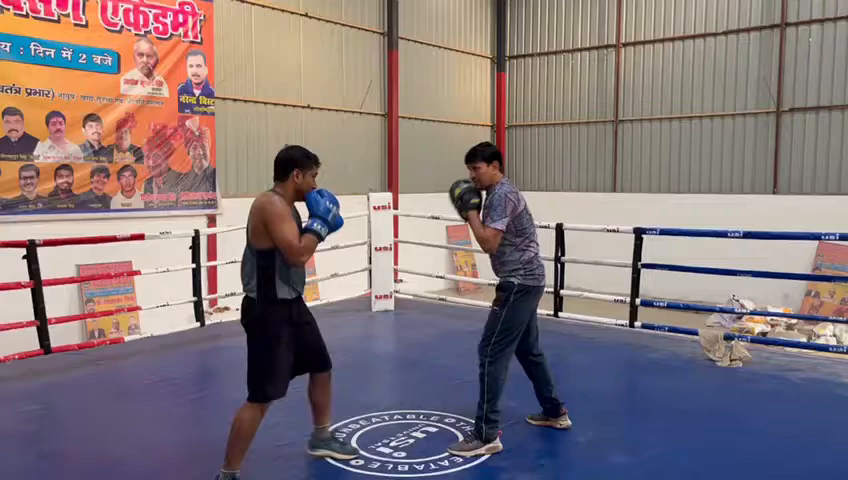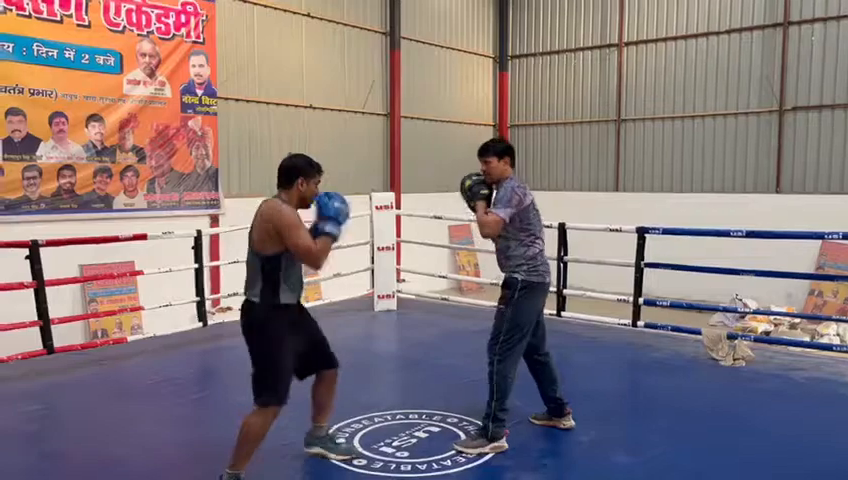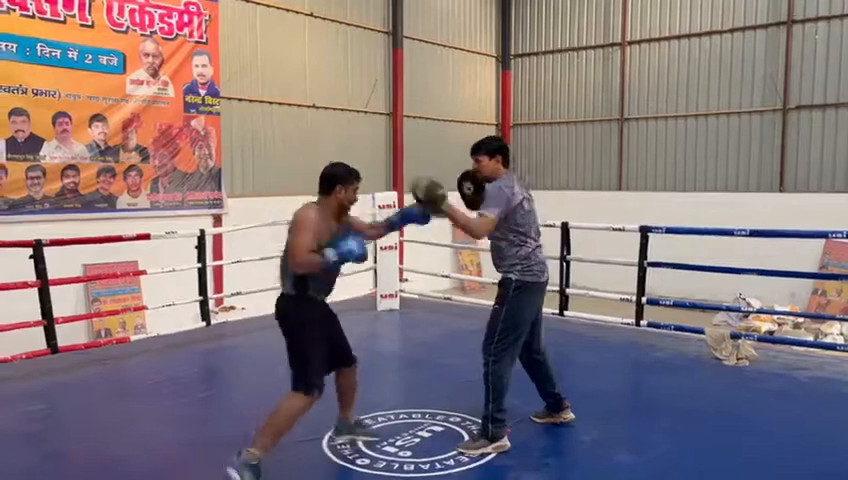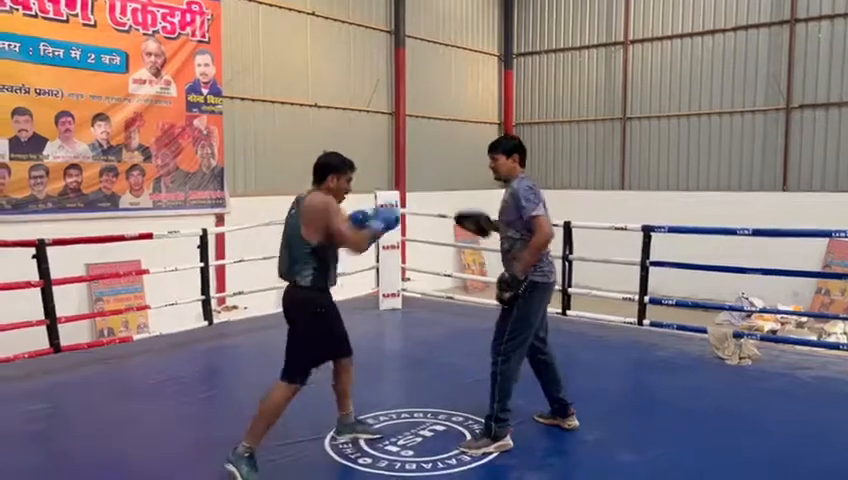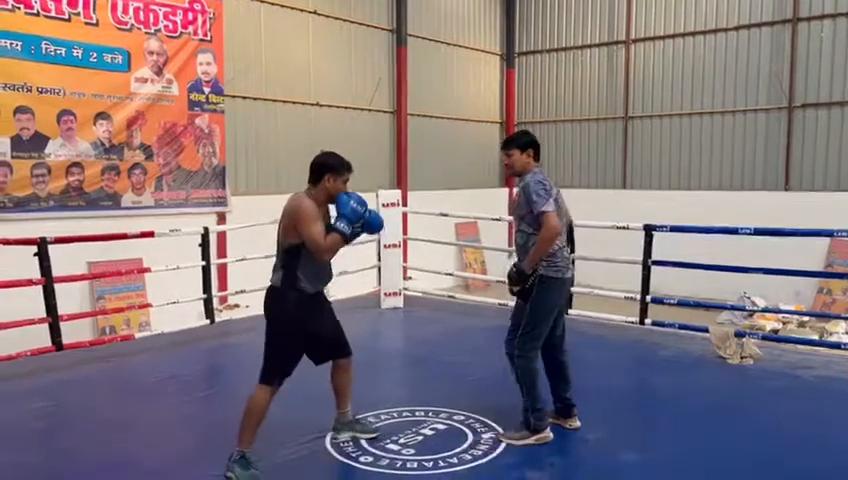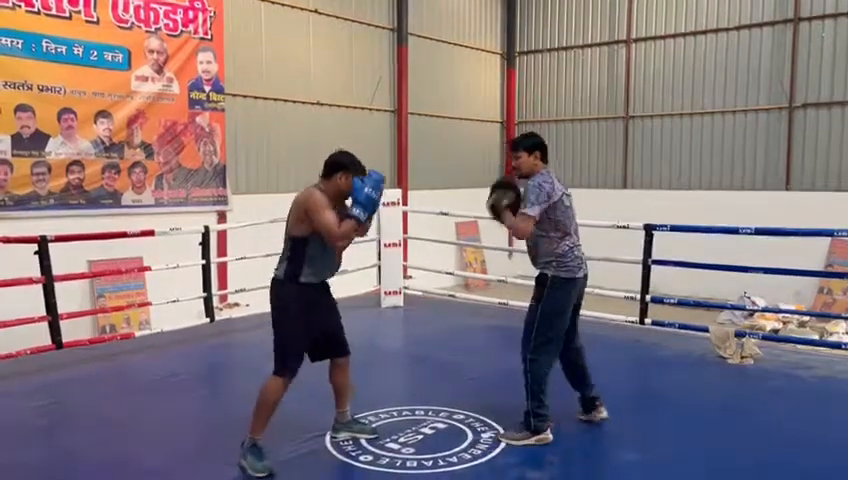
dt=0.3s
person 1, frame 1
left shoulder: (284, 205)
right shoulder: (271, 204)
right elbow: (298, 255)
left wrist: (319, 224)
right wrist: (319, 222)
left hip: (291, 304)
right hip: (268, 311)
left knee: (322, 369)
right knee: (260, 399)
left ankle: (321, 438)
person 1, frame 2
left shoulder: (284, 210)
right shoulder: (279, 212)
left elbow: (299, 252)
right elbow: (314, 259)
left wrist: (321, 226)
right wrist: (330, 224)
left hip: (289, 310)
right hip: (267, 316)
left knee: (328, 368)
right knee: (270, 404)
left ankle: (318, 436)
person 1, frame 3
left shoulder: (337, 218)
right shoulder: (309, 215)
left elbow: (368, 232)
right elbow: (298, 263)
left wrist: (402, 219)
right wrist: (338, 253)
left hip: (313, 305)
right hip: (299, 307)
left knee: (347, 364)
right knee: (308, 390)
left ankle: (346, 424)
person 1, frame 4
left shoulder: (303, 203)
right shoulder: (323, 203)
right elbow: (356, 244)
left wrist: (342, 230)
right wrist: (378, 223)
left hip: (311, 295)
right hip: (308, 298)
left knee: (343, 357)
right knee: (293, 380)
left ankle: (346, 422)
right ankle: (242, 454)
person 1, frame 5
left shoulder: (321, 206)
right shoulder: (302, 205)
left elbow: (326, 244)
right elbow: (324, 252)
left wrist: (357, 225)
right wrist: (347, 221)
left hip: (313, 297)
right hip: (288, 300)
left knee: (343, 356)
right knee: (270, 381)
left ankle: (344, 421)
person 1, frame 6
left shoulder: (333, 201)
right shoulder: (313, 198)
left elbow: (355, 230)
right elbow: (339, 240)
left wrist: (368, 199)
right wrist: (362, 205)
left hip: (317, 290)
right hip: (292, 292)
left knee: (341, 356)
right knee: (284, 372)
left ankle: (343, 420)
right ankle: (251, 446)
person 2, frame 1
left shoulder: (502, 195)
right shoulder: (498, 194)
left elbow: (488, 244)
right elbow: (491, 239)
left wrist: (470, 213)
right wrist: (472, 211)
left hip: (519, 282)
right hip: (526, 280)
left knee: (492, 352)
right knee: (527, 349)
left ankle: (486, 434)
right ankle: (555, 411)
person 2, frame 2
left shoulder: (510, 189)
right shoulder: (507, 190)
left elbow: (488, 229)
right elbow: (498, 231)
left wrist: (479, 203)
right wrist: (480, 203)
left hip: (524, 279)
right hip: (533, 277)
left knee: (502, 351)
right knee: (534, 347)
left ankle: (493, 433)
right ankle: (559, 411)
person 2, frame 3
left shoulder: (499, 189)
right shoulder: (514, 187)
left elbow: (479, 230)
right elbow: (491, 228)
left wrist: (445, 207)
right wrist: (460, 204)
left hip: (520, 280)
right hip: (534, 276)
left knee: (496, 352)
right knee: (530, 346)
left ankle: (494, 433)
right ankle: (557, 406)
person 2, frame 4
left shoulder: (522, 189)
right shoulder: (515, 190)
left elbow: (544, 233)
left wrist: (518, 272)
left hip: (531, 280)
right hip: (537, 279)
left knee: (505, 351)
right knee: (537, 346)
left ankle: (497, 432)
right ankle: (563, 411)
person 2, frame 5
left shoulder: (532, 183)
right shoulder: (543, 183)
left elbow: (552, 228)
right elbow: (565, 225)
left wrist: (526, 266)
left hip: (546, 276)
right hip: (561, 273)
left knee: (520, 346)
right knee: (552, 344)
left ankle: (536, 425)
right ankle: (566, 411)
person 2, frame 6
left shoulder: (537, 185)
right shoulder: (554, 183)
left elbow: (522, 230)
left wrist: (503, 211)
right wrist: (511, 209)
left hip: (557, 275)
right hip: (575, 271)
left knee: (536, 349)
right knee: (567, 342)
left ankle: (538, 426)
right ankle: (591, 404)
